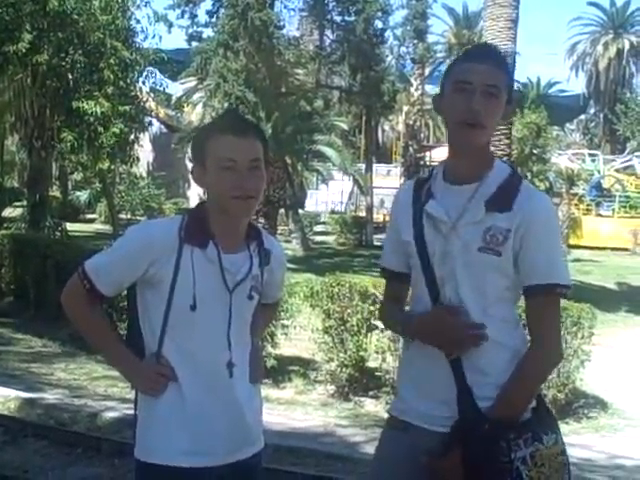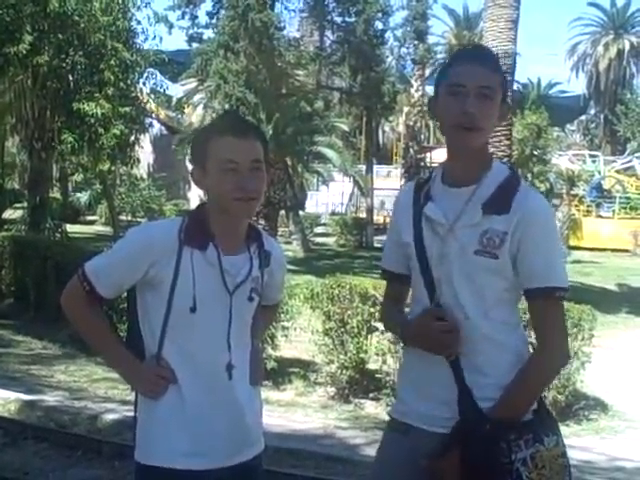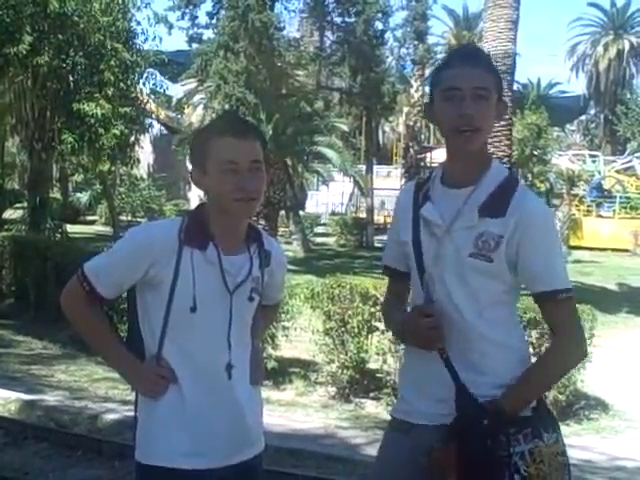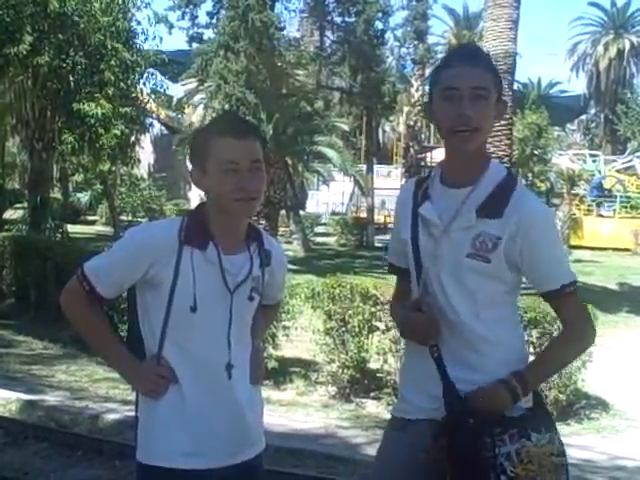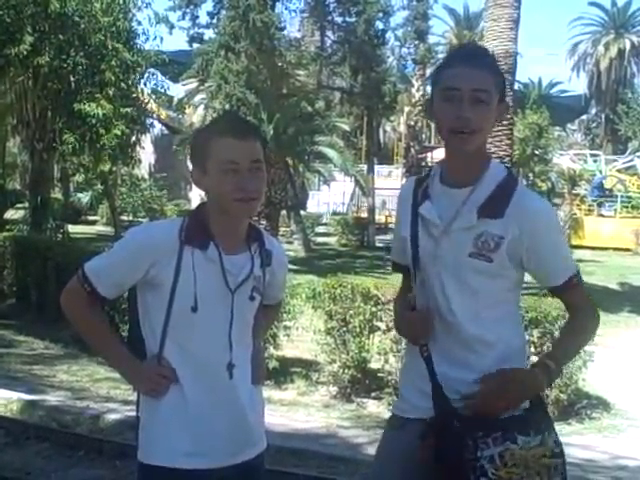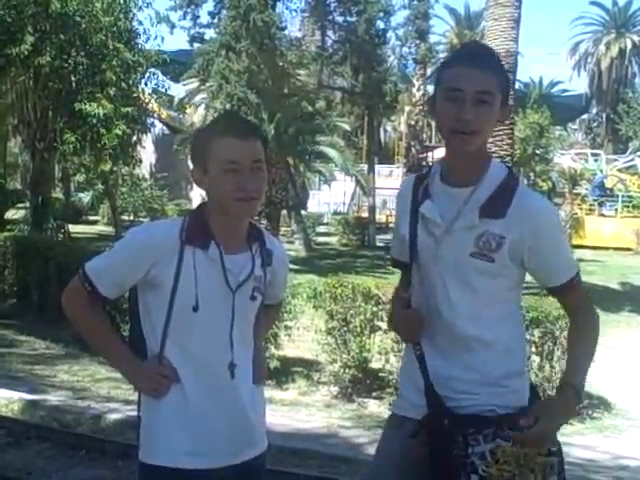
dt=0.1s
person 1, frame 1
left shoulder: (529, 207)
right shoulder: (410, 199)
left elbow: (548, 345)
right wrist: (418, 325)
left hip: (497, 423)
right hip: (413, 417)
person 1, frame 2
left shoulder: (527, 209)
right shoulder: (410, 201)
left elbow: (554, 348)
right wrist: (411, 329)
left hip: (497, 425)
right hip: (414, 418)
person 1, frame 3
left shoulder: (524, 211)
right shoulder: (411, 199)
left elbow: (569, 340)
left wrist: (504, 412)
right wrist: (404, 325)
right hip: (415, 415)
person 1, frame 4
left shoulder: (523, 210)
right shoulder: (411, 197)
left elbow: (579, 328)
left wrist: (514, 387)
right wrist: (406, 320)
left hip: (495, 418)
right hip: (415, 413)
person 1, frame 5
left shoulder: (526, 210)
right shoulder: (412, 196)
left elbow: (584, 312)
left wrist: (536, 377)
right wrist: (404, 312)
left hip: (496, 417)
right hip: (416, 410)
person 1, frame 6
left shoulder: (528, 210)
right shoulder: (411, 193)
left elbow: (583, 313)
left wrist: (566, 398)
right wrist: (400, 310)
left hip: (496, 415)
right hip: (415, 408)
person 2, frame 1
left shoulder: (270, 254)
right shoulder: (153, 240)
right elbow: (76, 297)
left wrist: (251, 345)
right wrist: (130, 366)
left hip: (244, 444)
person 2, frame 2
left shoulder: (270, 255)
right shoulder: (154, 242)
right elbow: (76, 299)
left wrist: (251, 348)
right wrist: (130, 368)
left hip: (243, 446)
person 2, frame 3
left shoulder: (270, 255)
right shoulder: (153, 242)
right elbow: (76, 299)
left wrist: (252, 347)
right wrist: (130, 368)
left hip: (244, 446)
person 2, frame 4
left shoulder: (270, 254)
right shoulder: (153, 242)
right elbow: (76, 298)
left wrist: (253, 347)
right wrist: (130, 368)
left hip: (245, 446)
person 2, frame 5
left shoulder: (271, 254)
right shoulder: (154, 242)
right elbow: (75, 298)
left wrist: (254, 347)
right wrist: (131, 367)
left hip: (246, 446)
person 2, frame 6
left shoulder: (272, 254)
right shoulder: (154, 242)
right elbow: (77, 298)
left wrist: (255, 347)
right wrist: (132, 367)
left hip: (247, 446)
